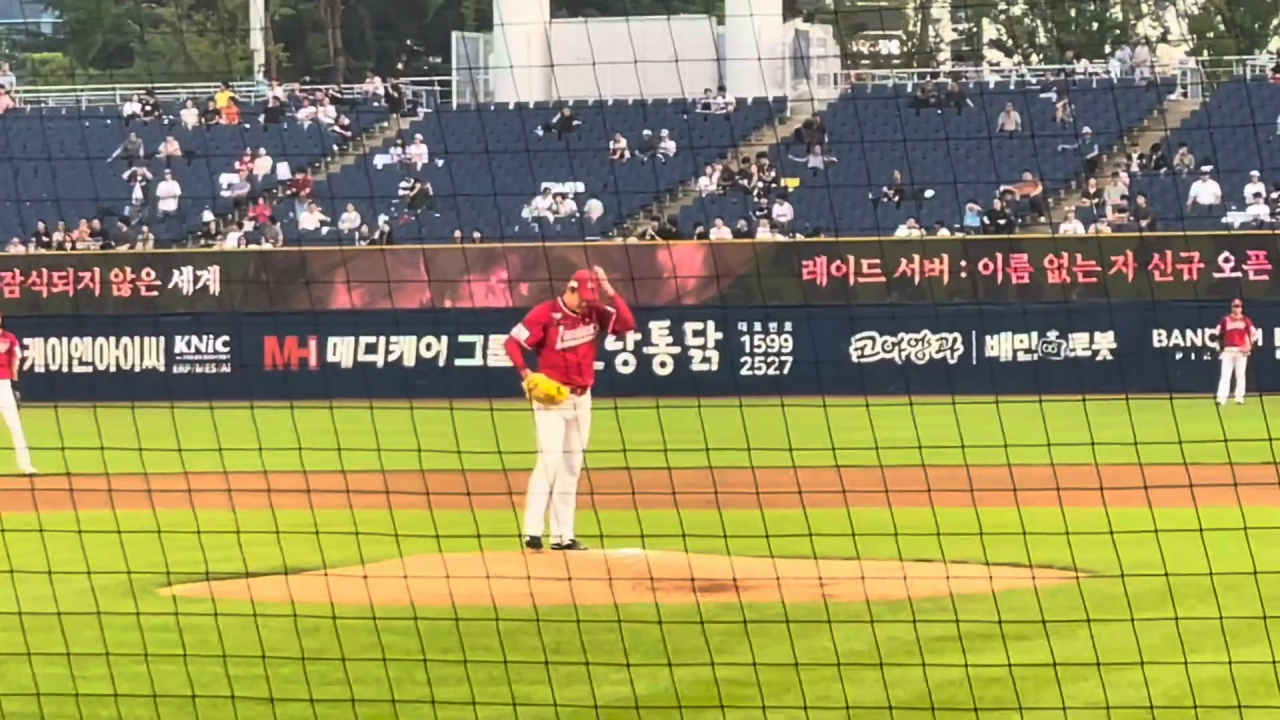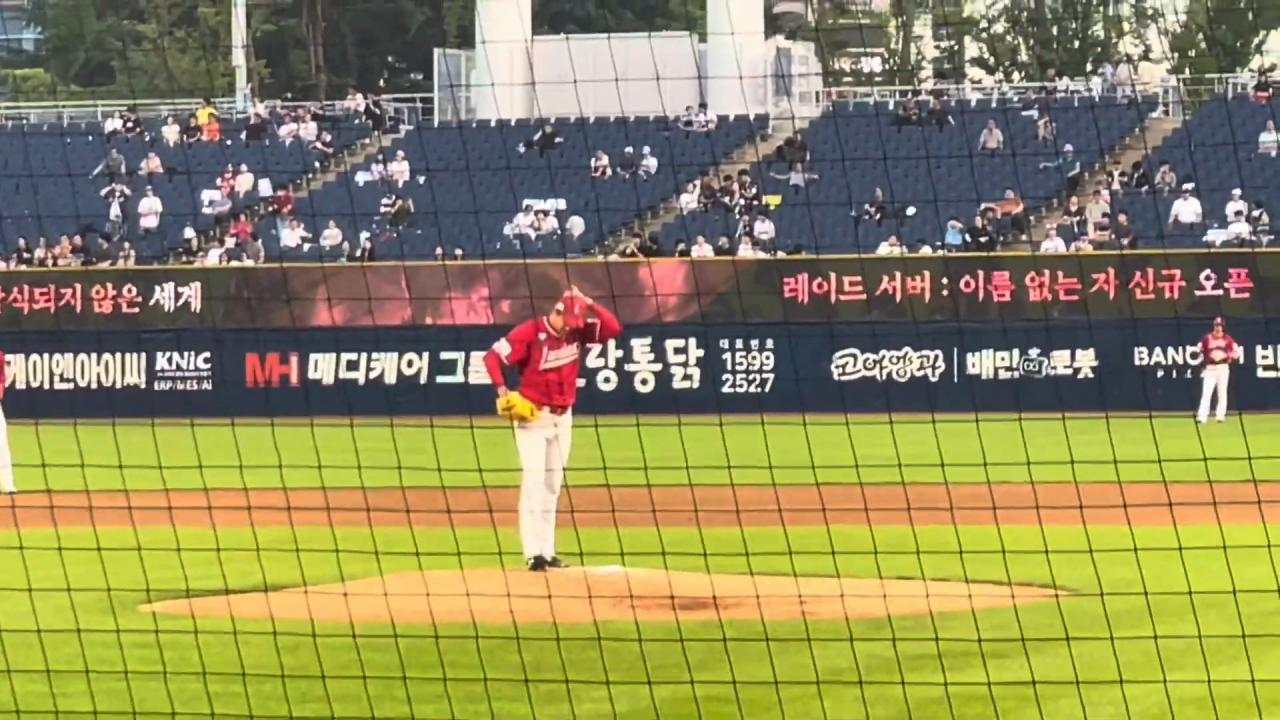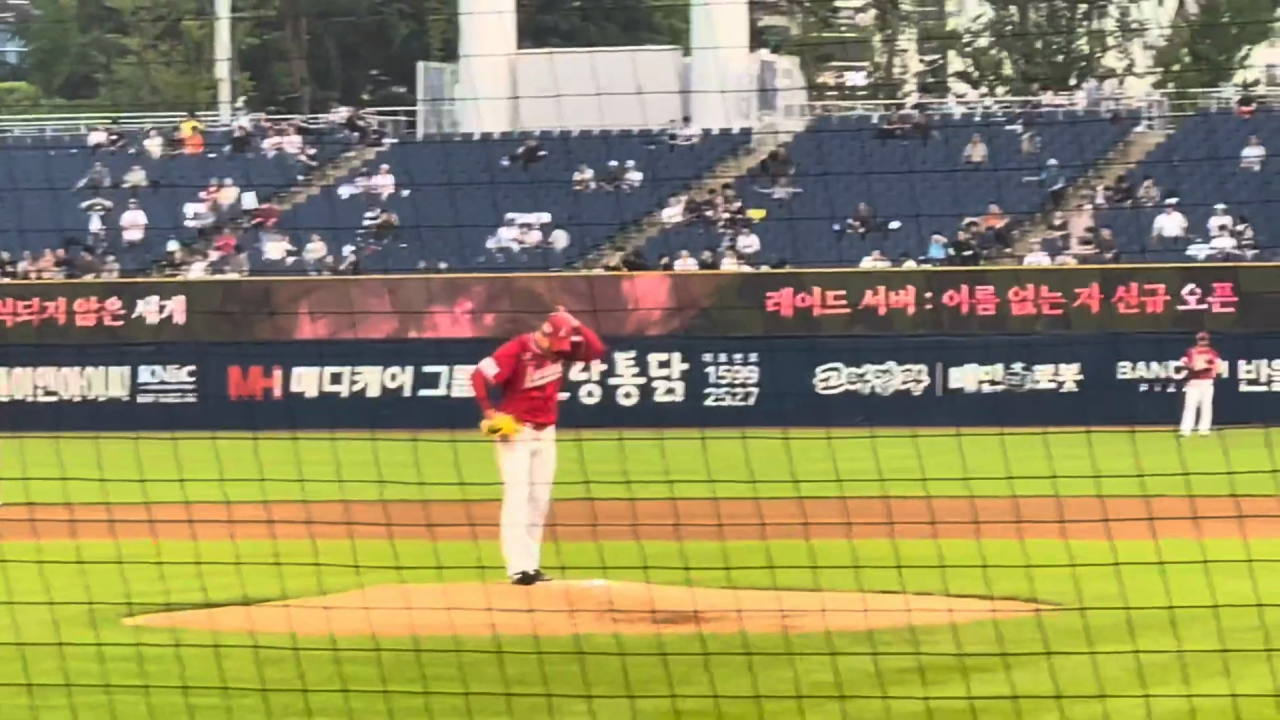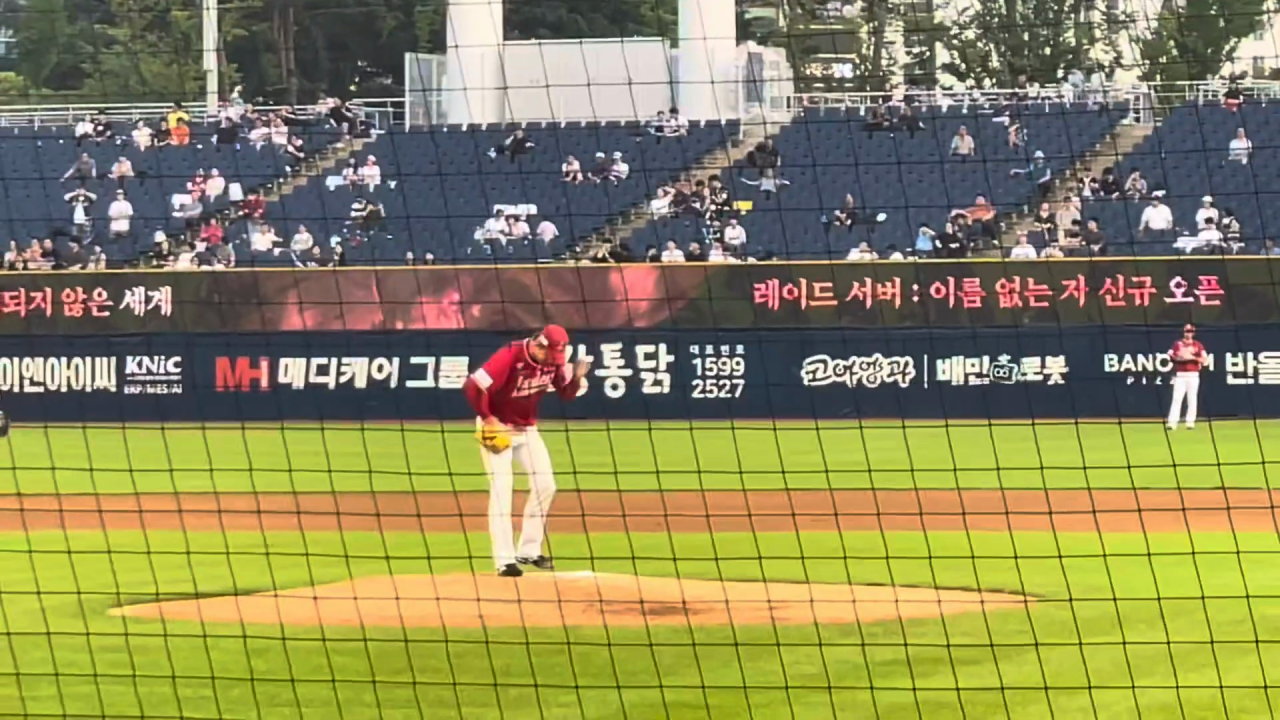
dt=0.2s
person 1, frame 1
left shoulder: (595, 312)
right shoulder: (545, 313)
left elbow: (628, 324)
right elbow: (513, 342)
left wrist: (608, 291)
right wrist: (525, 372)
left hip: (582, 398)
left knee: (572, 466)
right knee: (549, 461)
left ankle: (562, 535)
right ankle: (532, 532)
person 1, frame 2
left shoulder: (579, 330)
right shoulder: (530, 331)
left elbow: (614, 329)
right elbow: (492, 357)
left wrist: (588, 303)
right wrist: (501, 389)
left hip: (562, 417)
right hip: (532, 415)
left knee: (552, 485)
right knee: (534, 481)
left ankle: (545, 551)
right ankle: (533, 553)
person 1, frame 3
left shoulder: (563, 347)
right shoulder: (516, 349)
left elbow: (598, 351)
right elbow: (479, 376)
left wrist: (576, 326)
right wrist: (488, 411)
left hip: (545, 432)
right hip: (513, 431)
left knee: (541, 498)
right knee: (517, 497)
left ankle: (529, 563)
right ankle: (517, 568)
person 1, frame 4
left shoulder: (555, 360)
right shoulder: (510, 356)
left elbow: (569, 392)
right elbow: (473, 386)
left wrist: (578, 375)
right wrist: (487, 419)
left hip: (527, 429)
right hip: (497, 428)
left knee: (545, 486)
right knee: (501, 490)
left ankle: (529, 550)
right ankle: (504, 560)
